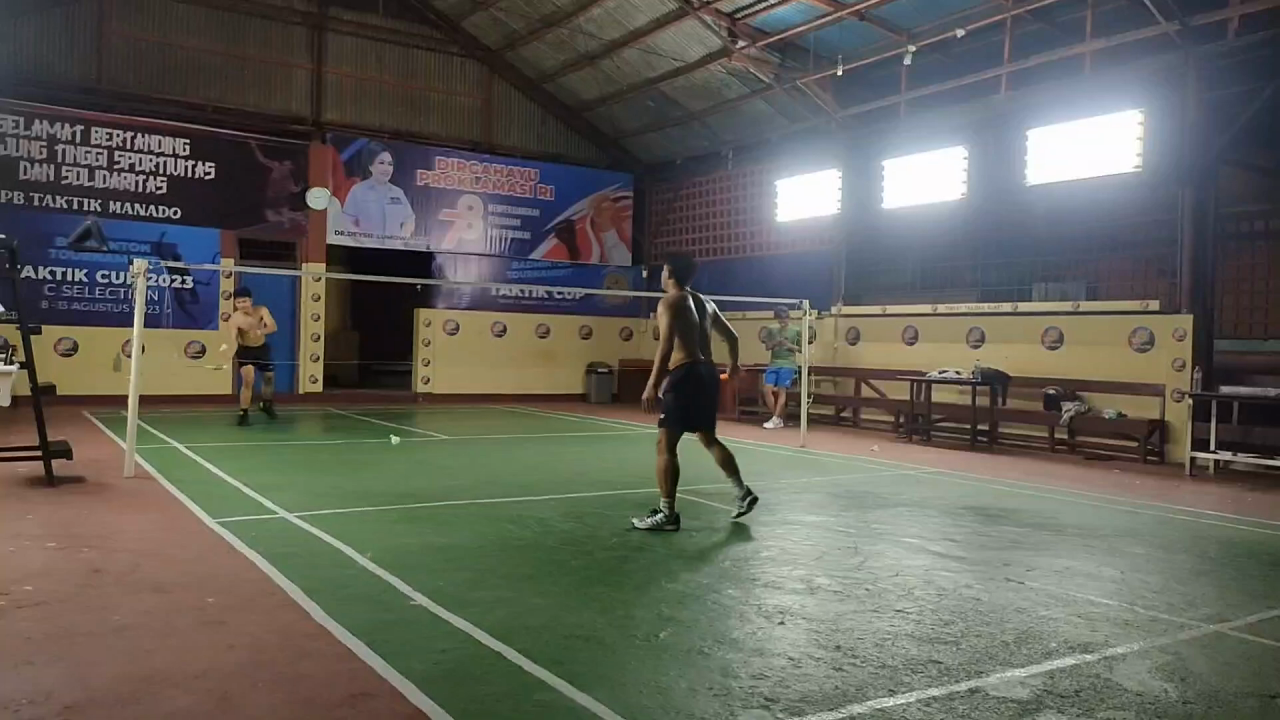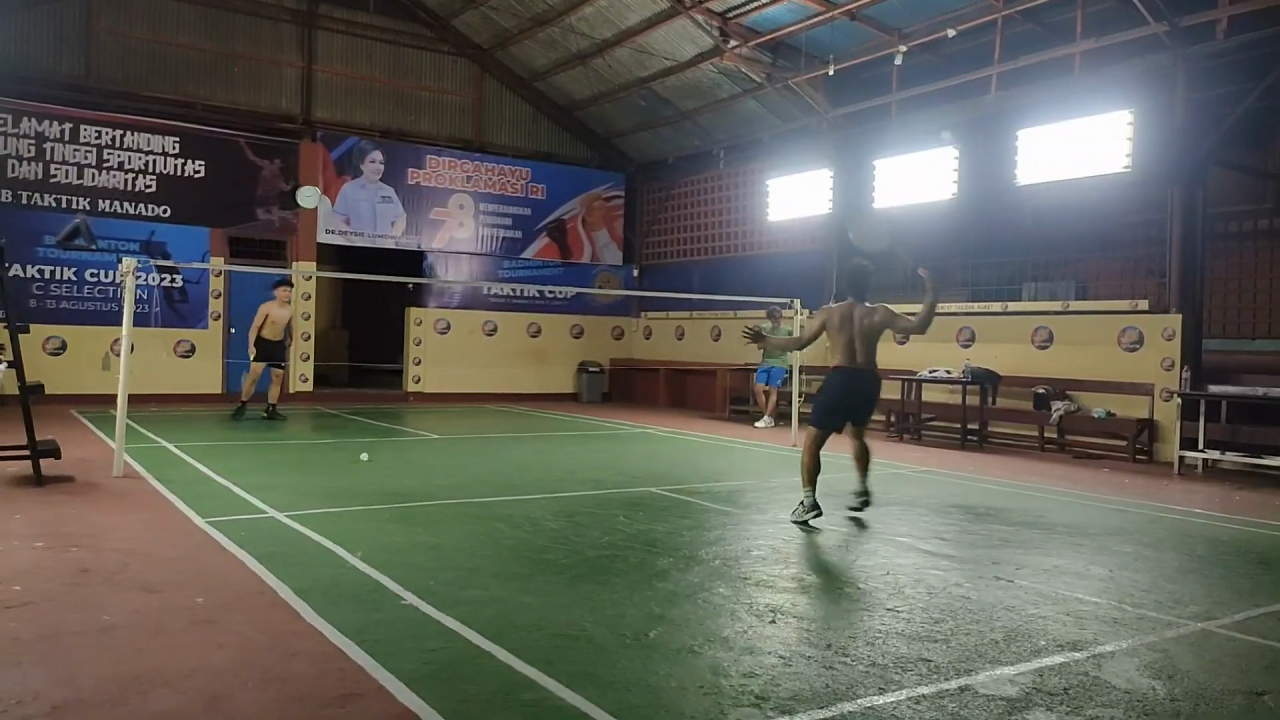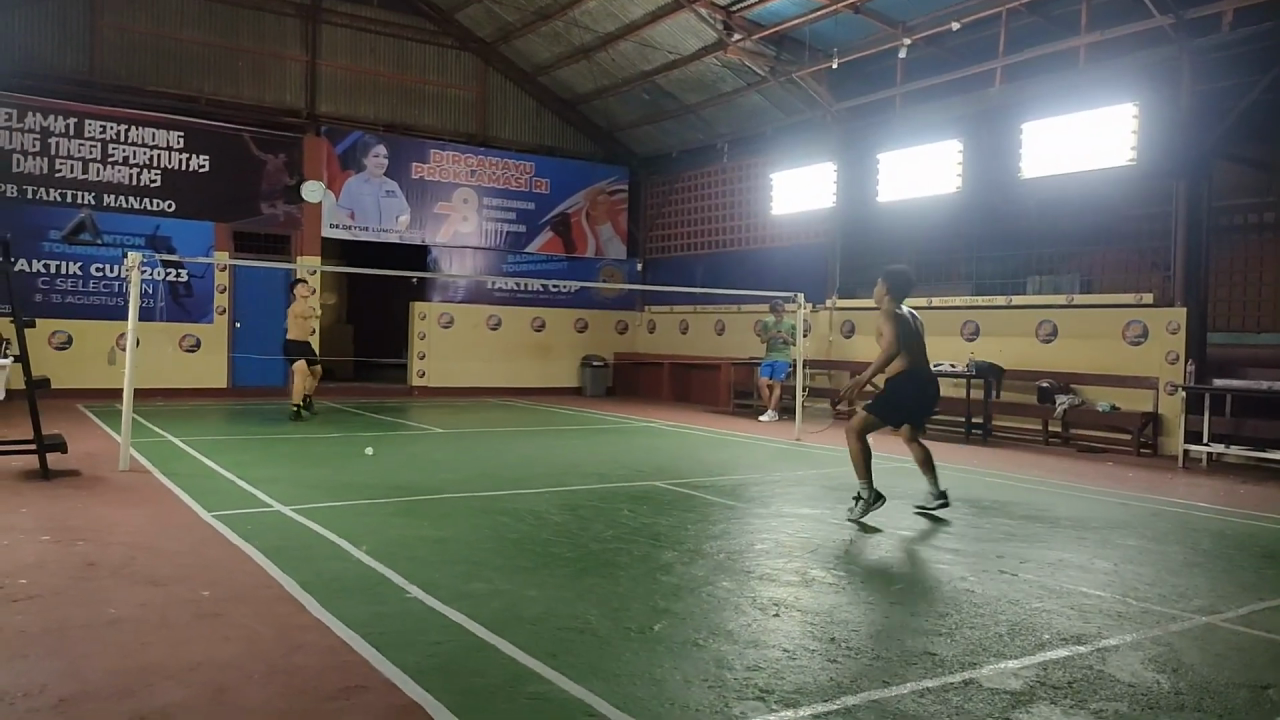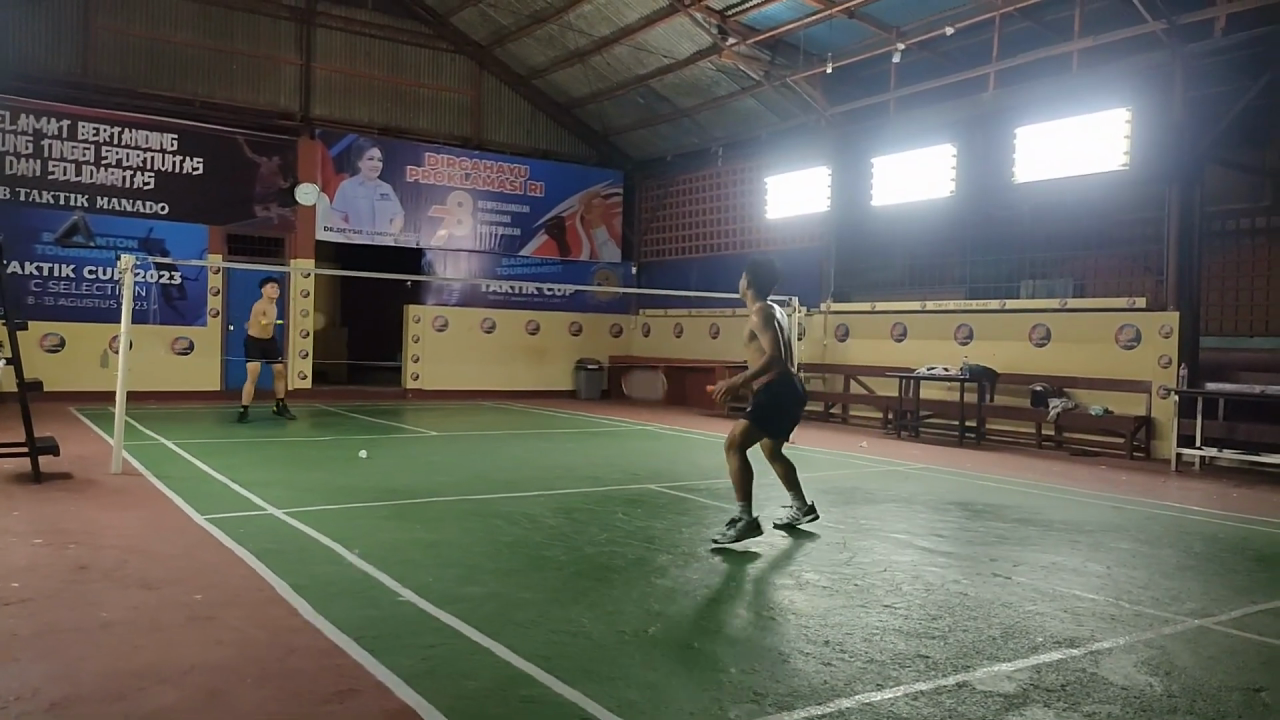
dt=1s
person 1, frame 1
left shoulder: (669, 302)
right shoulder: (705, 303)
left elbow: (666, 345)
right elbow: (731, 336)
left wrist: (652, 385)
right wrist: (734, 363)
left hip: (685, 376)
right hip: (707, 374)
left knee: (665, 444)
right knee: (710, 440)
left ankle: (666, 514)
right ankle: (743, 494)
person 1, frame 2
left shoulder: (828, 313)
right shoulder: (878, 313)
left elbow: (799, 343)
right elbow: (919, 327)
left wrist: (764, 339)
right wrist: (931, 293)
left hip: (840, 380)
right hip: (868, 382)
left knee: (811, 445)
right knee: (858, 437)
left ankle: (809, 503)
right ankle: (861, 492)
person 1, frame 3
left shoulder: (888, 315)
right shoulder: (911, 316)
left elbow: (893, 347)
left wrist: (864, 378)
left hip: (906, 384)
right hip: (925, 384)
left knee: (854, 430)
right knee: (910, 438)
left ankle: (868, 495)
right ankle: (936, 493)
person 1, frame 4
left shoulder: (761, 313)
right shoulder: (772, 311)
left elbow: (774, 356)
left wrist: (739, 380)
right wrist: (738, 383)
left hip: (778, 391)
right hip: (786, 390)
left knee: (734, 444)
right knee: (771, 451)
left ankle: (745, 519)
right ankle: (801, 507)
